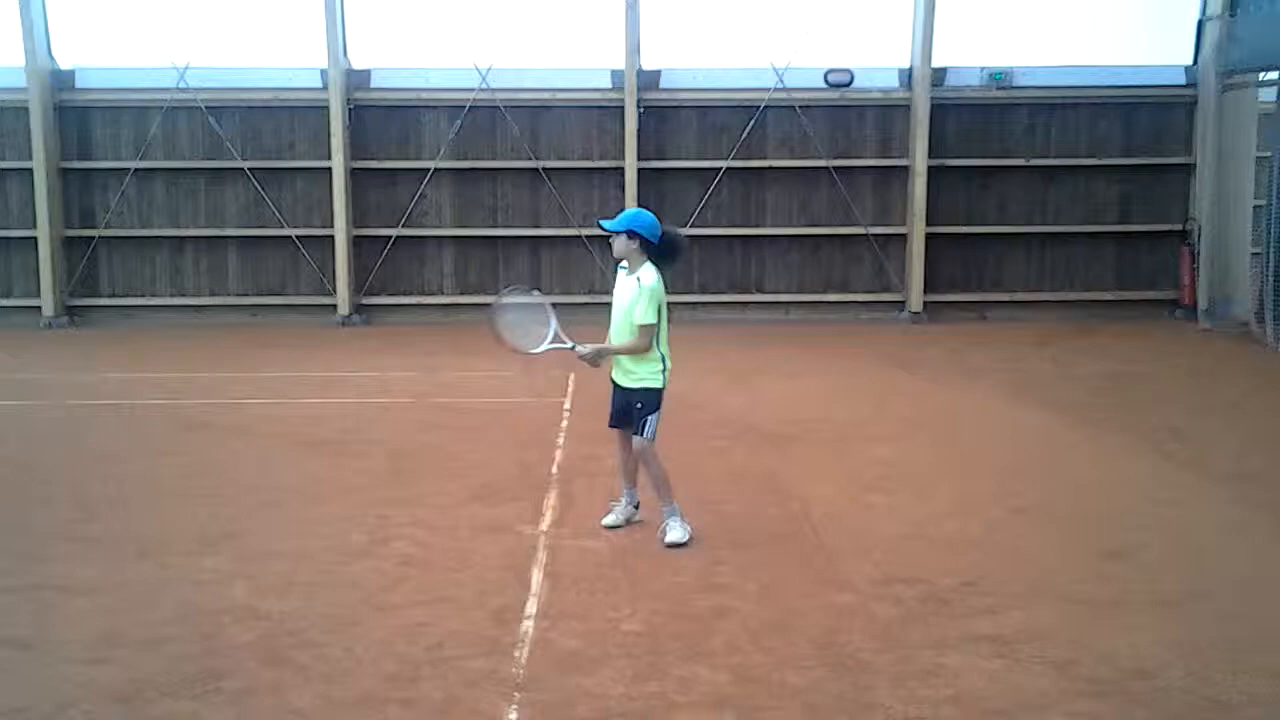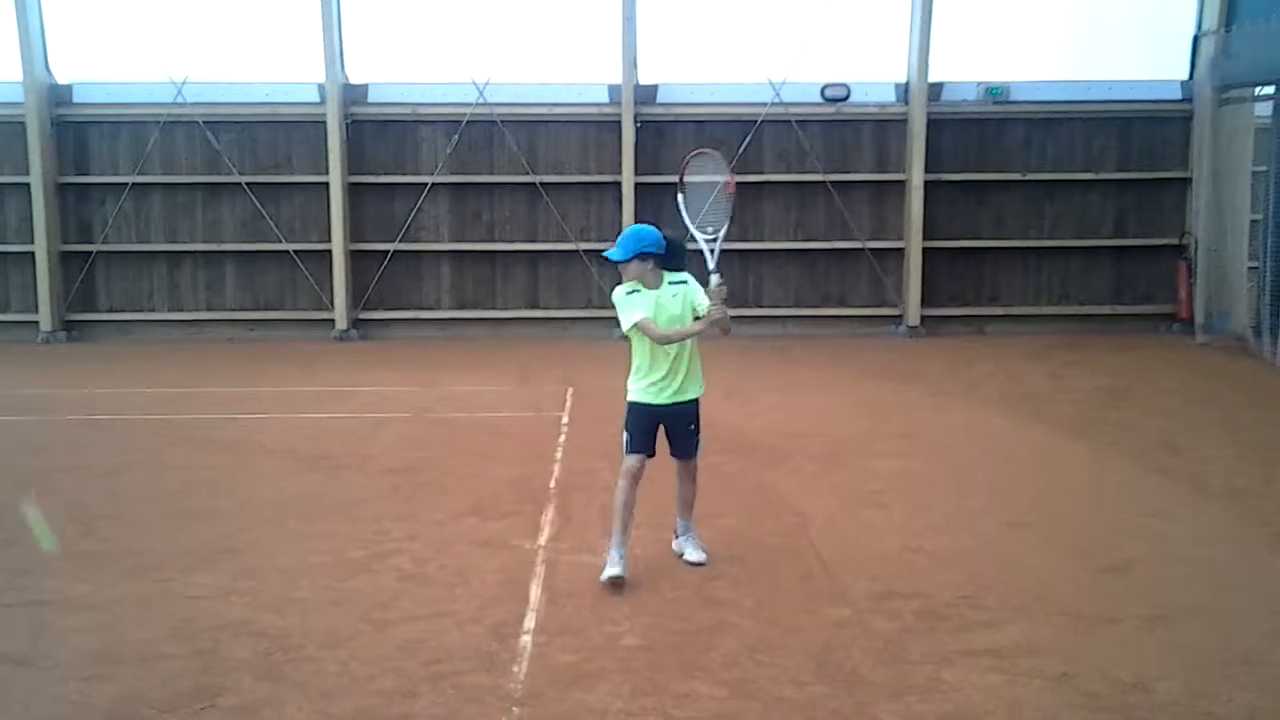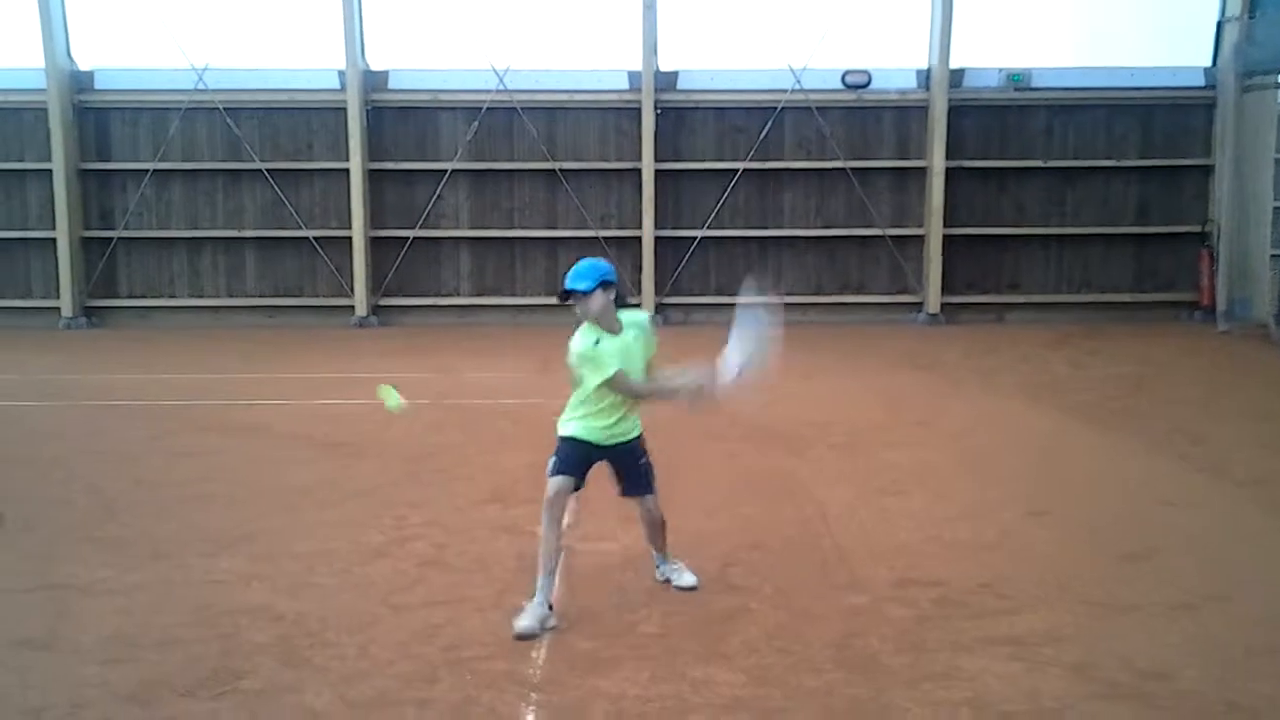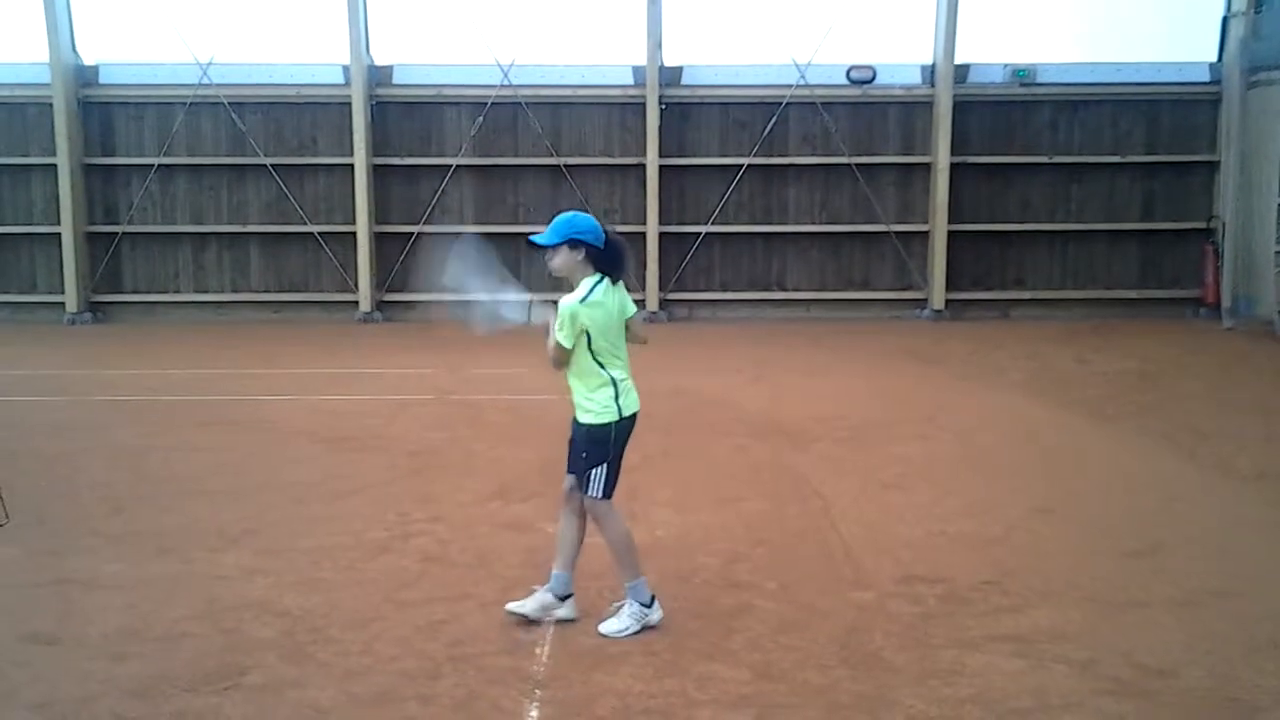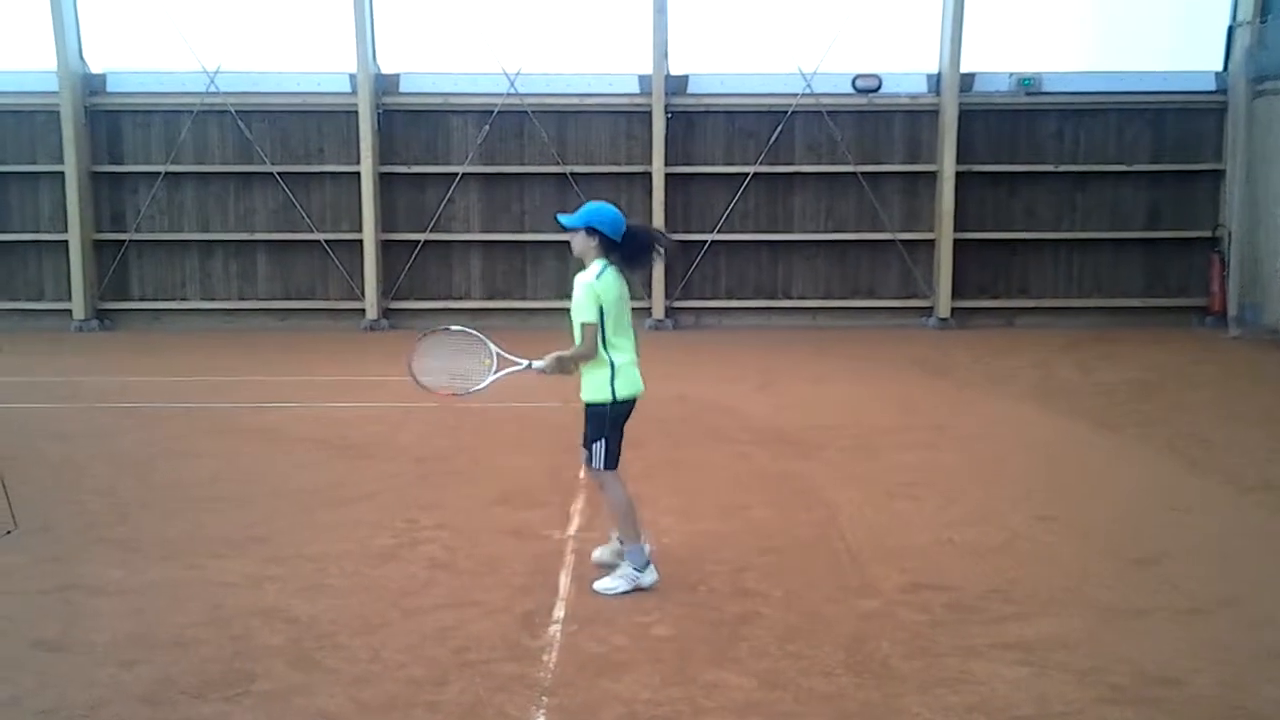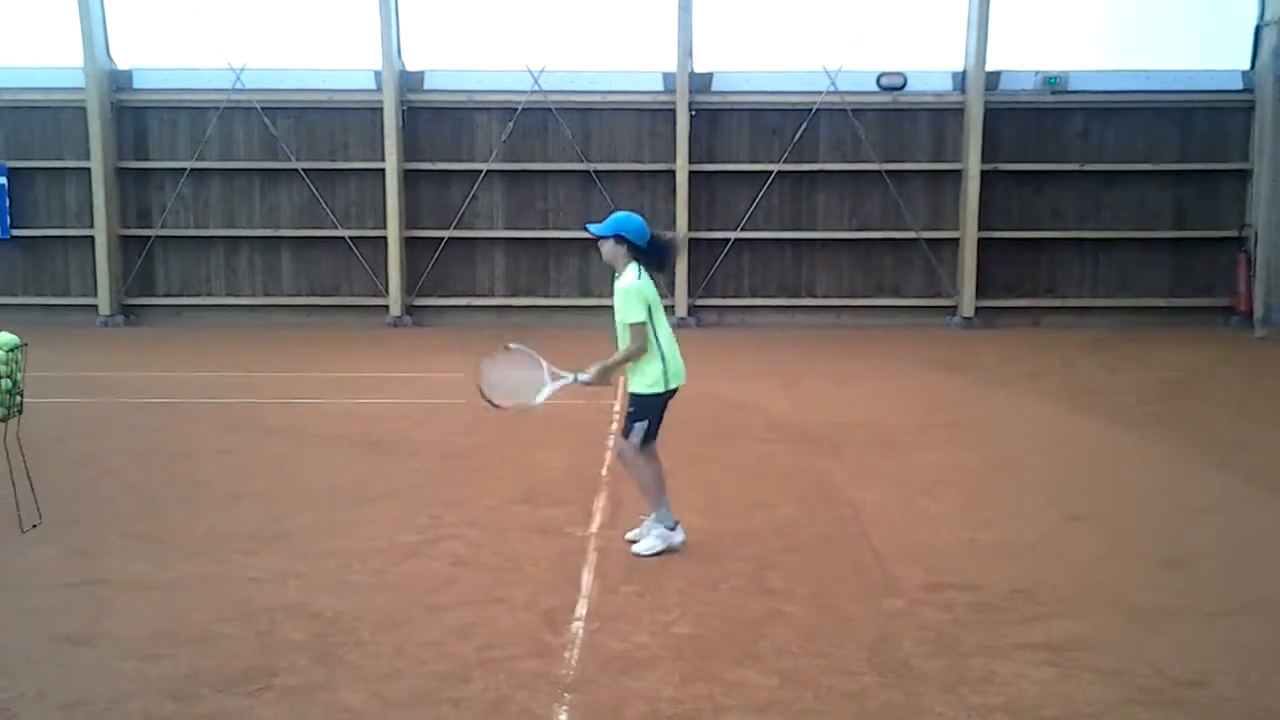
dt=0.7s
person 1, frame 1
left shoulder: (649, 282)
right shoulder: (624, 270)
left elbow: (645, 344)
left wrist: (602, 350)
right wrist: (602, 350)
left hip: (646, 379)
right hip: (622, 375)
left knee: (643, 448)
right knee: (623, 437)
left ankle: (674, 517)
right ankle: (629, 502)
person 1, frame 2
left shoulder: (685, 284)
right shoulder: (623, 295)
left elbow: (724, 330)
right elbow: (658, 336)
left wrist: (719, 310)
right wrist: (701, 324)
left hip: (683, 395)
right hip: (643, 395)
left knee: (687, 467)
right knee: (631, 469)
left ankle: (684, 533)
right ankle: (616, 554)
person 1, frame 3
left shoulder: (639, 323)
right shoulder: (583, 344)
right elbow: (634, 390)
left wrist: (680, 380)
right wrist: (680, 388)
left hip: (624, 433)
right hip: (579, 431)
left knee: (649, 509)
right knee: (554, 498)
left ankle: (664, 563)
right ankle: (541, 603)
person 1, frame 4
left shoulder: (573, 304)
right shoulder: (611, 287)
left elbow: (557, 360)
right elbow: (639, 335)
left wrist: (557, 330)
left hip: (605, 416)
right hip: (594, 412)
left knee: (597, 506)
right knee: (571, 498)
left ankle: (642, 602)
right ankle: (557, 593)
person 1, frame 5
left shoulder: (587, 282)
right shoulder: (613, 276)
left elbow: (588, 348)
left wrist: (560, 359)
right wrist: (572, 360)
left hip: (606, 391)
right hip: (620, 386)
left knee: (604, 474)
right knee: (598, 466)
left ankle: (638, 565)
right ankle: (624, 540)
person 1, frame 6
left shoulder: (630, 284)
right shoulder: (631, 277)
left elbow: (639, 346)
left wrist: (605, 368)
right wrist: (611, 365)
left hip: (655, 379)
right hip: (650, 377)
left knee: (628, 450)
right knee: (643, 449)
left ankle: (666, 526)
right ankle: (661, 520)
